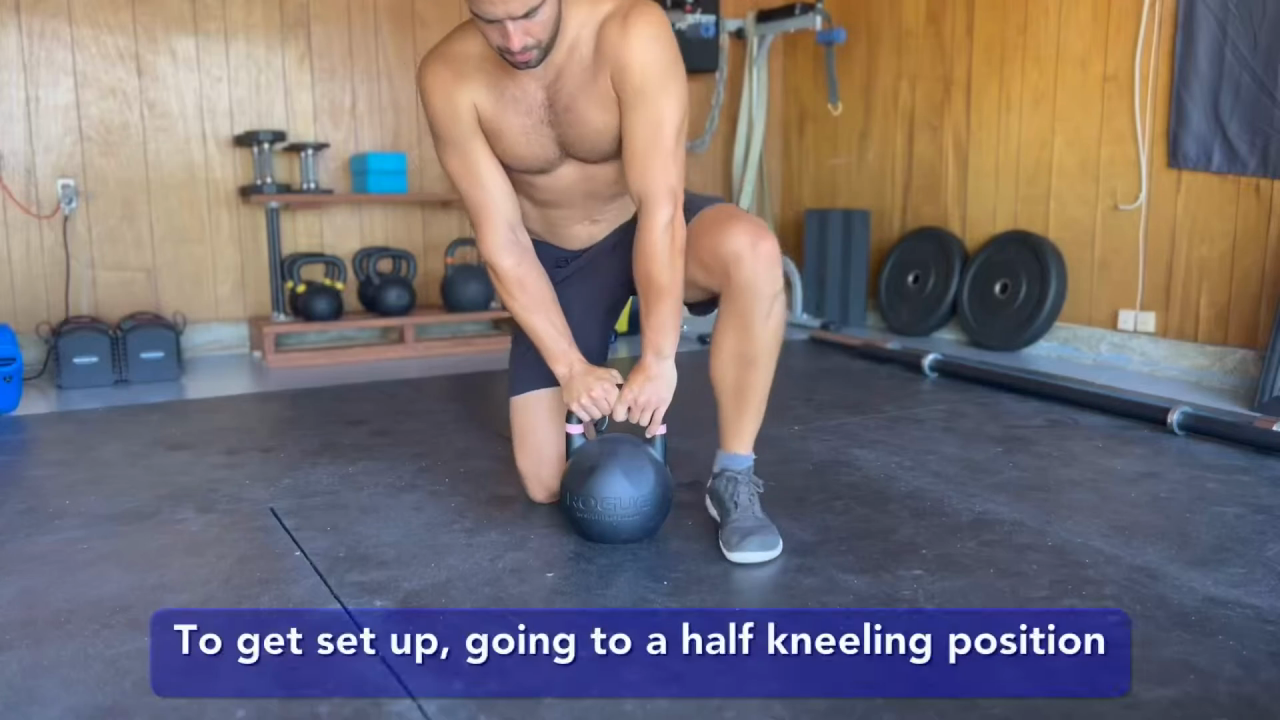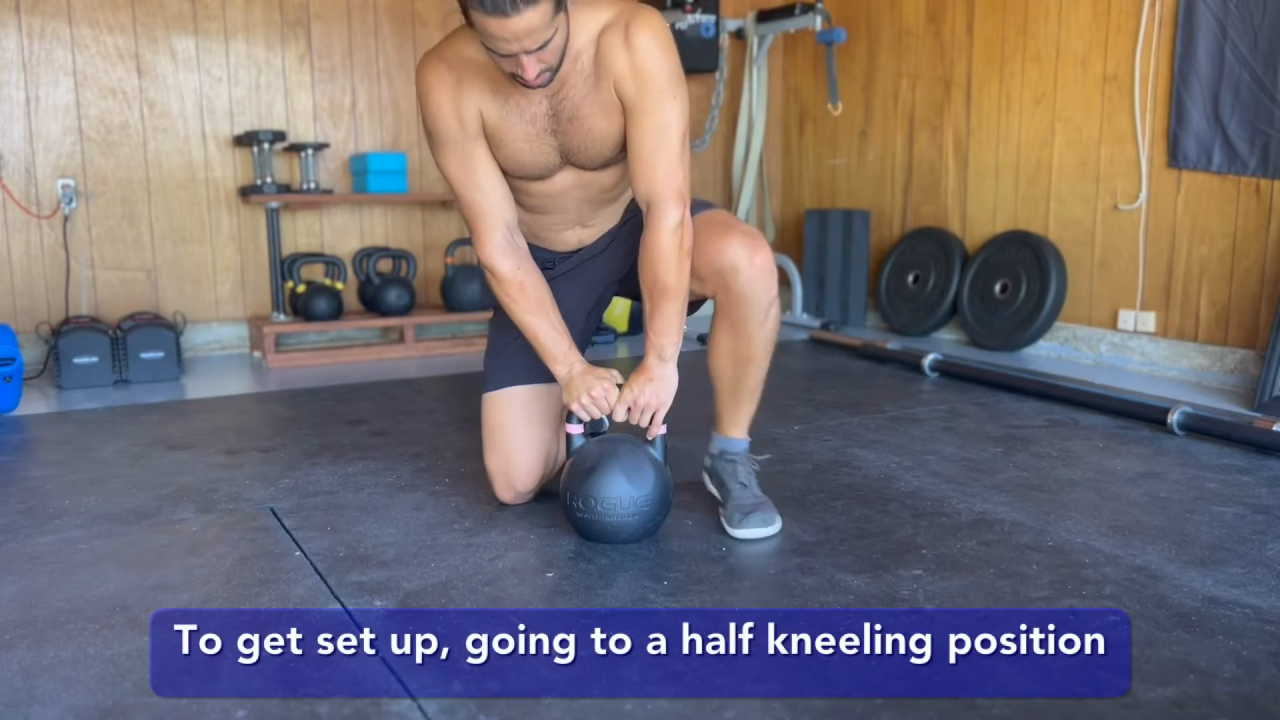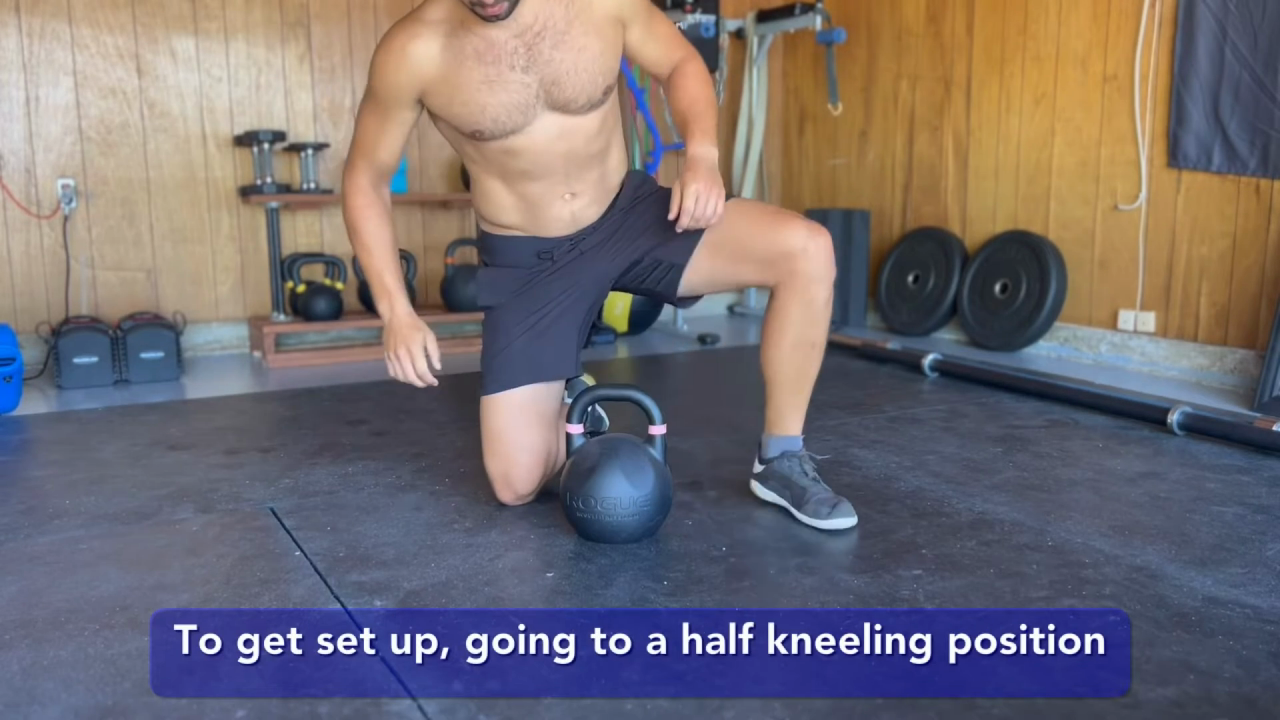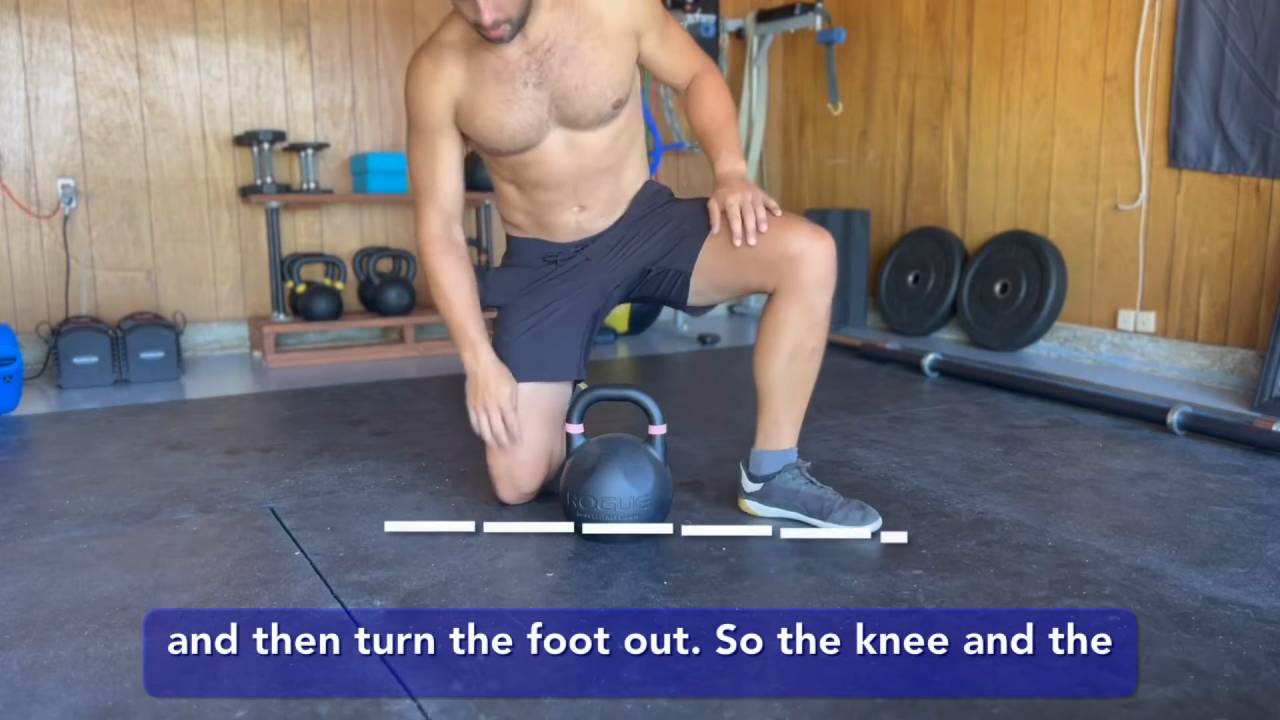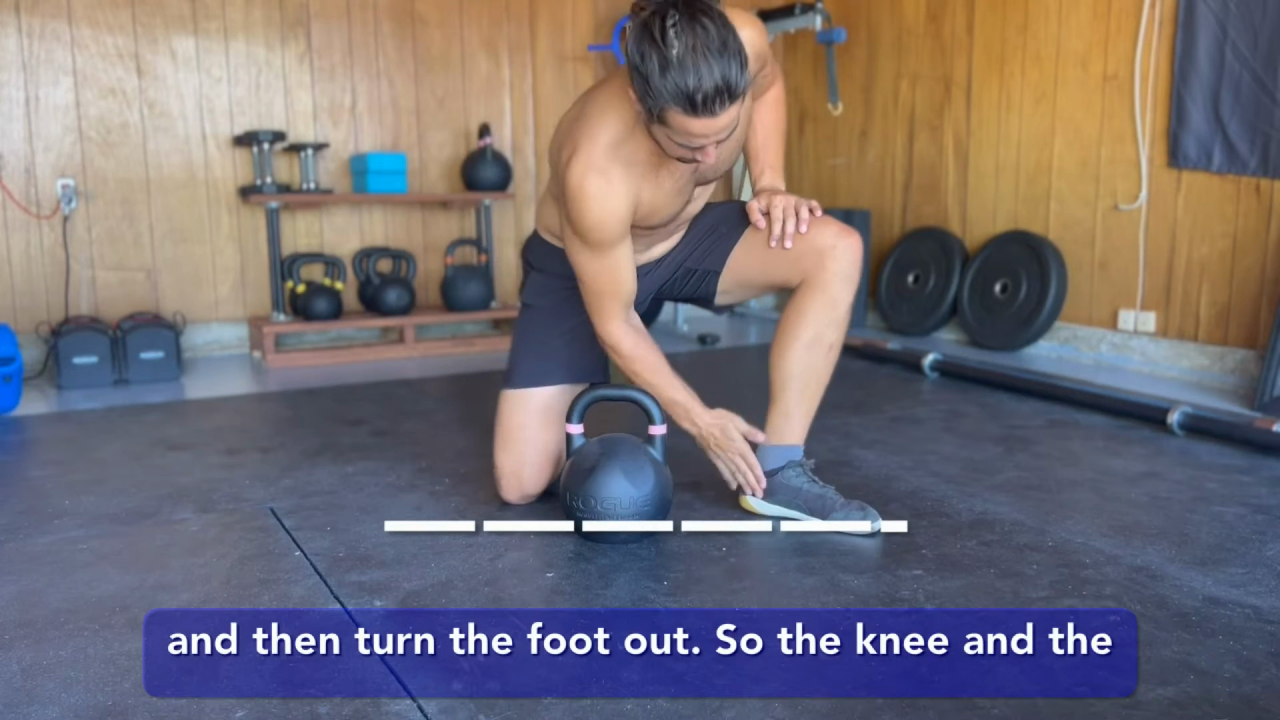
dt=1s
person 1, frame 1
right shoulder: (448, 76)
left elbow: (661, 206)
right elbow: (502, 241)
left wrist: (658, 359)
right wrist: (570, 367)
left hip: (650, 229)
right hip: (557, 260)
left knee: (750, 249)
right knee: (549, 484)
left ankle: (733, 477)
right ankle: (607, 424)
person 1, frame 2
right shoulder: (447, 79)
left elbow: (667, 208)
right elbow: (498, 244)
left wrist: (660, 360)
right wrist: (570, 369)
left hip: (638, 227)
right hip: (543, 262)
left knee: (747, 261)
right knee: (517, 483)
left ankle: (731, 455)
right ankle: (589, 420)
person 1, frame 3
right shoulder: (414, 50)
left elbow: (682, 63)
right elbow: (364, 180)
left wrist: (701, 153)
right wrist: (396, 313)
left hip: (629, 213)
right hip: (527, 262)
left knee: (806, 250)
right knee: (518, 484)
left ankle: (782, 460)
right ankle: (566, 402)
person 1, frame 4
right shoulder: (436, 73)
left elbow: (699, 78)
right elbow: (438, 227)
left wrist: (731, 171)
right wrist: (479, 361)
left hip: (645, 224)
right hip: (544, 266)
left knee: (807, 252)
right knee: (517, 483)
left ankle: (771, 474)
right ankle: (560, 409)
person 1, frame 5
right shoulder: (595, 169)
right elbow: (614, 325)
left wrist: (770, 185)
right wrist: (702, 423)
left hip: (686, 236)
right hip: (574, 271)
left knee: (835, 249)
right knee: (522, 485)
left ankle: (777, 470)
right ankle: (576, 411)
